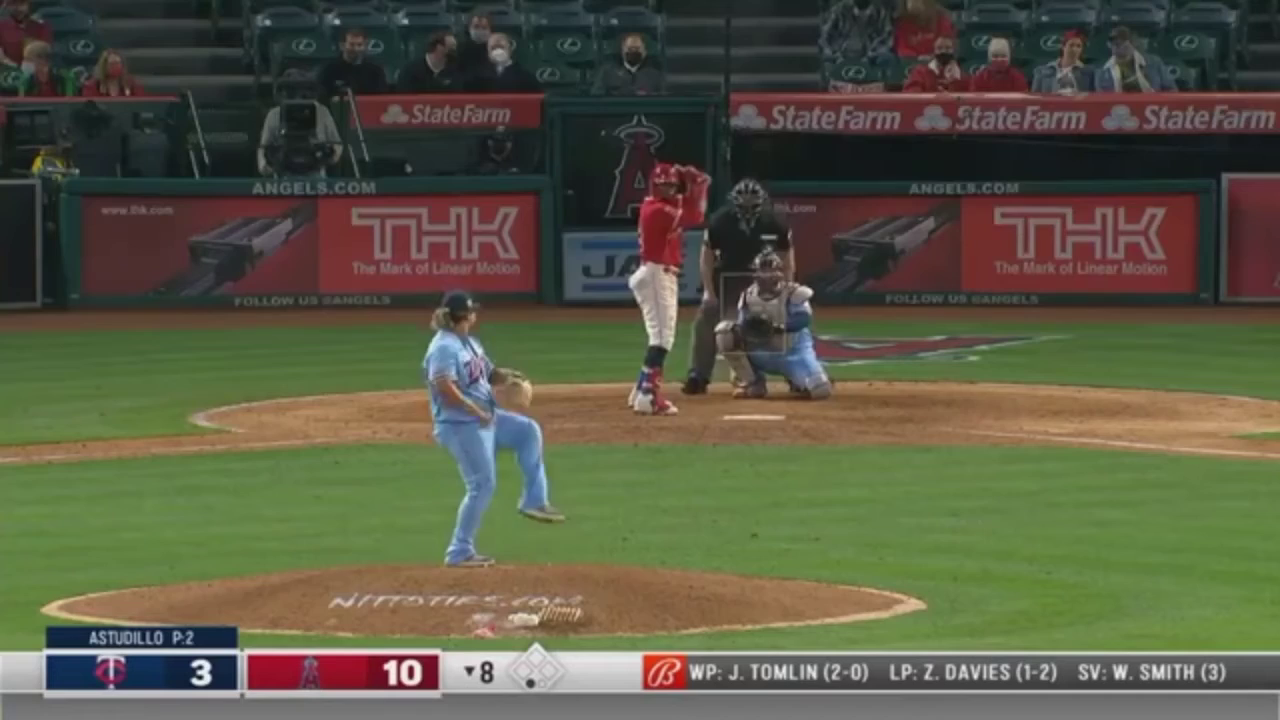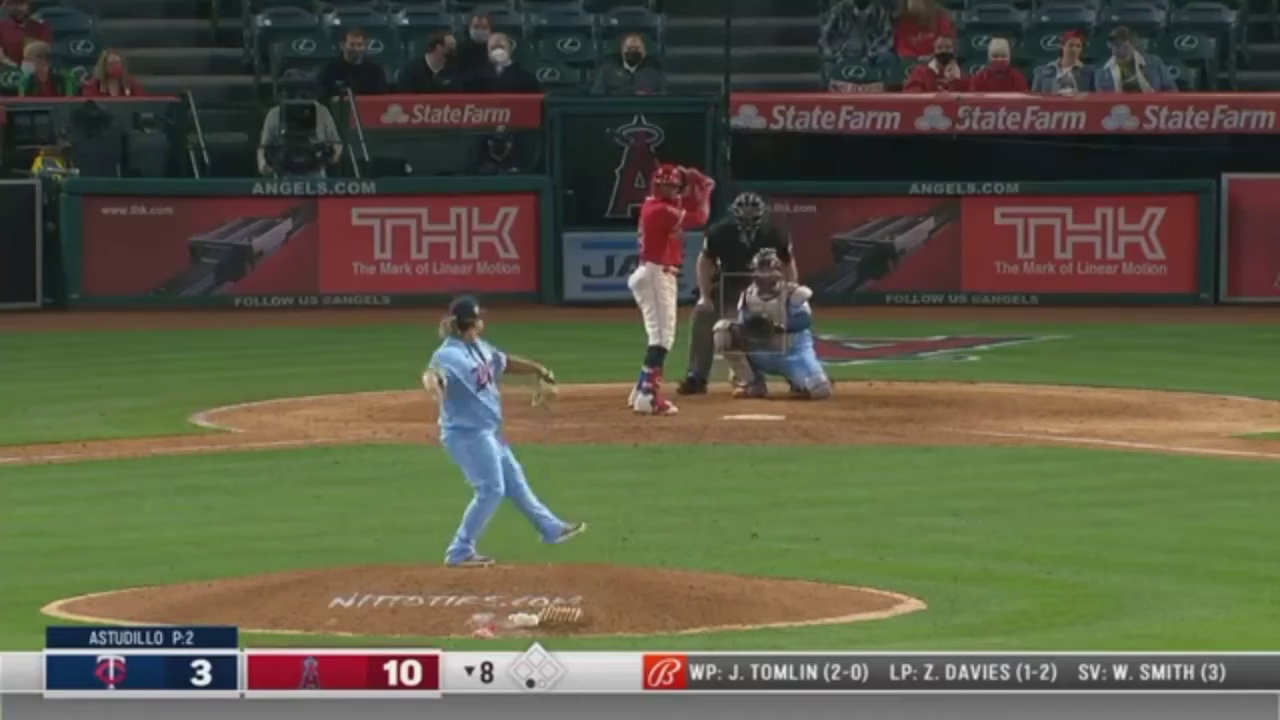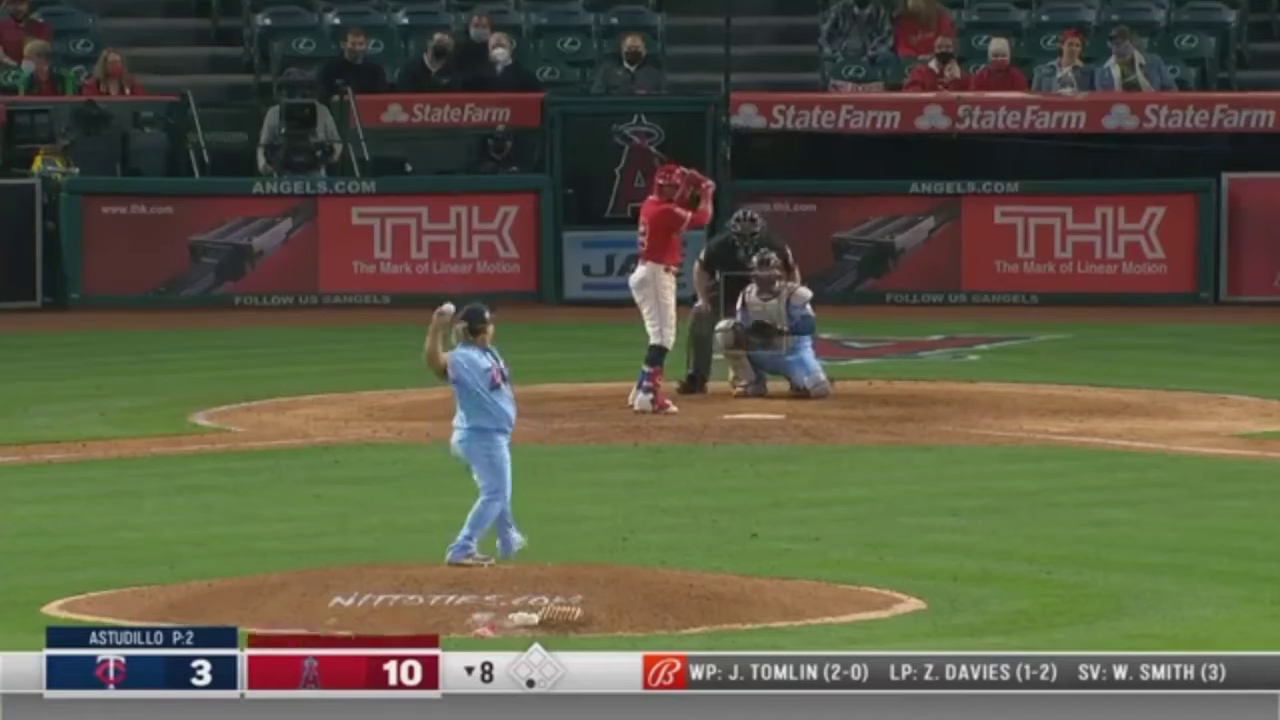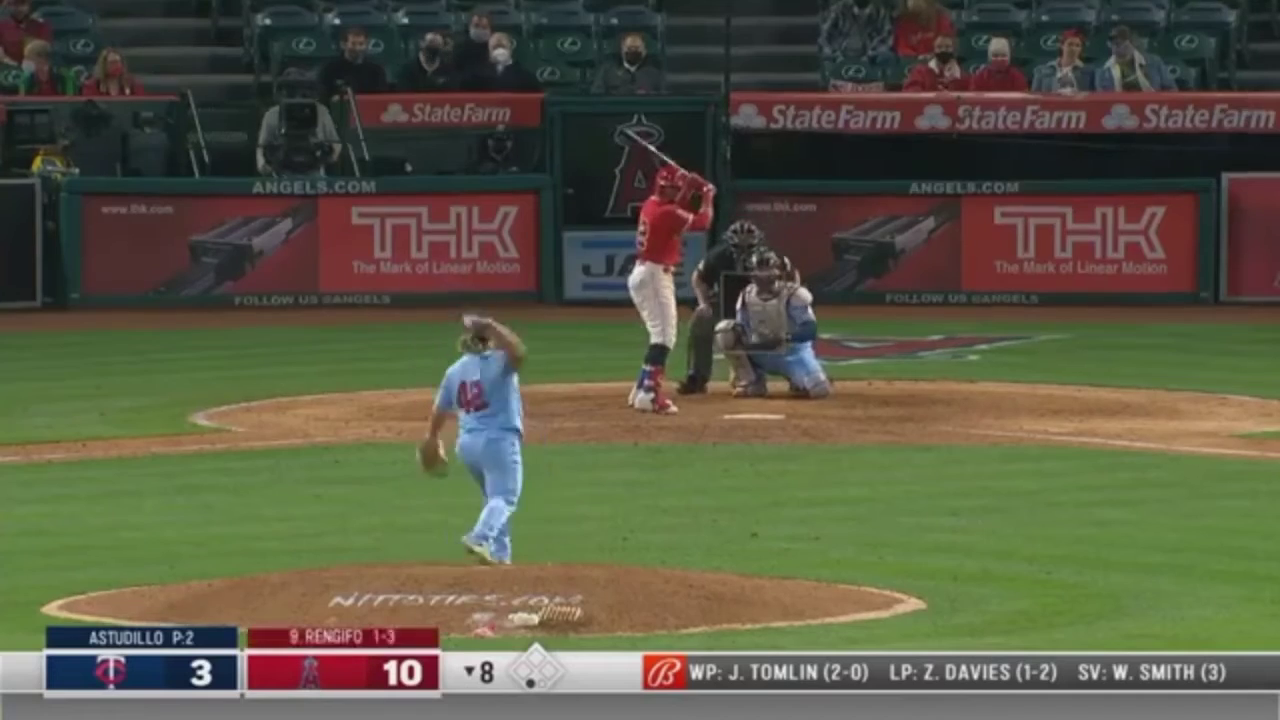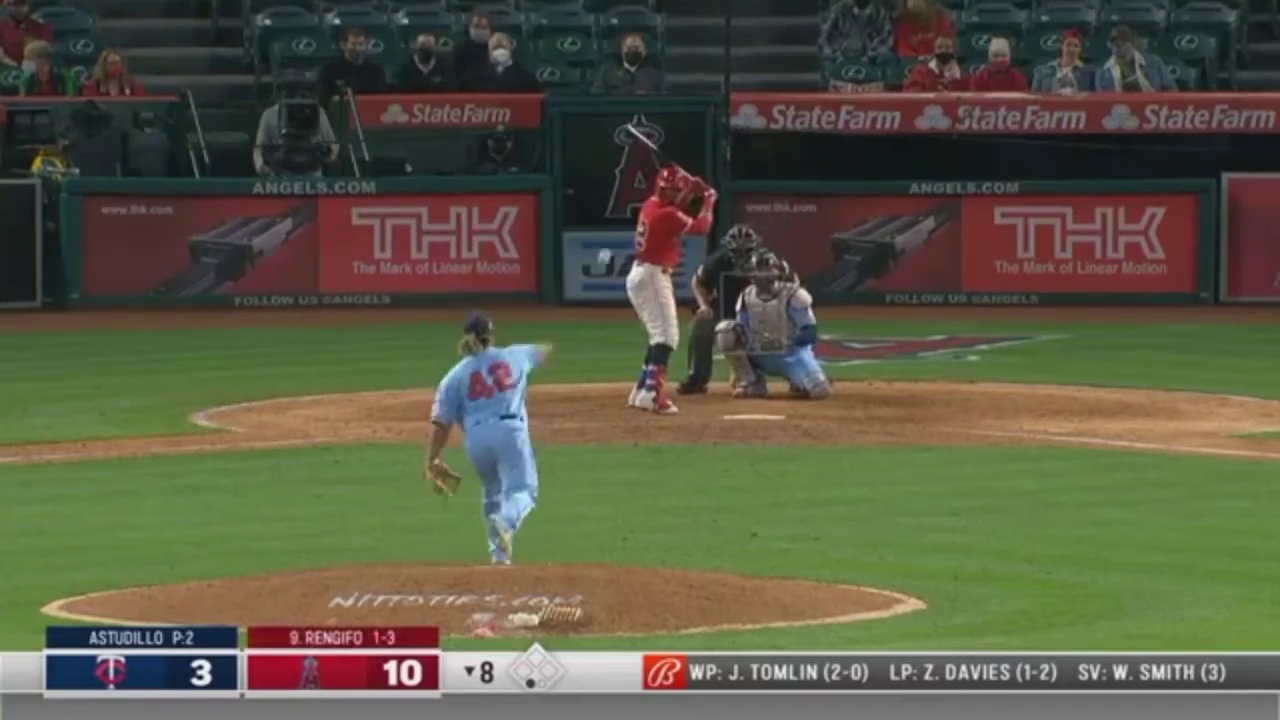
dt=0.2s
person 1, frame 1
left shoulder: (469, 343)
right shoulder: (443, 347)
left elbow: (489, 373)
right elbow: (443, 388)
left wrist: (509, 377)
right wrist: (476, 410)
left hip: (482, 421)
right hip: (461, 428)
left knee: (528, 431)
right knee: (481, 487)
left ankle: (534, 502)
right ankle: (458, 553)
person 1, frame 2
left shoulder: (479, 347)
right shoulder: (450, 355)
left elbow: (507, 362)
right elbow: (433, 375)
left wrist: (542, 372)
right wrist: (431, 380)
left hip: (485, 433)
right hip: (468, 435)
left knee: (514, 479)
right knee: (491, 492)
left ankle: (552, 530)
right ankle: (459, 553)
person 1, frame 3
left shoulder: (488, 352)
right shoulder: (462, 359)
right elbow: (434, 361)
right wrist: (437, 327)
left hip: (478, 437)
right hip: (484, 438)
left knee: (494, 492)
right knee: (495, 494)
left ankle: (508, 543)
right ankle: (460, 551)
person 1, frame 4
left shoulder: (456, 372)
right shoulder: (496, 362)
left elbow: (439, 412)
right elbow: (516, 353)
left wrist: (432, 440)
right wrist: (491, 325)
left hip: (468, 444)
right hip: (499, 441)
left knee: (495, 495)
right knee: (504, 498)
left ankle: (500, 552)
right ankle: (479, 539)
person 1, frame 5
left shoulder: (454, 376)
right shoulder: (513, 355)
left elbow: (441, 423)
right elbow: (543, 351)
left wrist: (431, 460)
right wrist: (542, 351)
left hip: (476, 439)
right hip: (510, 432)
left knee: (492, 494)
right knee: (523, 493)
left ankle: (500, 553)
right ankle: (504, 522)
person 2, frame 1
left shoulder: (667, 204)
right shoulder: (657, 210)
left elbow: (688, 209)
right elbow: (695, 217)
left wrist: (694, 184)
right wrist: (702, 186)
left hip: (663, 276)
right hip: (657, 276)
left knee: (661, 336)
right knee: (662, 337)
left ankle: (642, 392)
right ankle: (648, 397)
person 2, frame 2
left shoulder: (654, 205)
right shoulder: (660, 210)
left elbow: (685, 208)
right elbow: (697, 218)
left wrist: (693, 186)
right wrist: (705, 190)
left hip: (660, 275)
right hip: (656, 276)
left knee: (660, 336)
right knee: (662, 337)
left ankle: (641, 391)
right ankle: (648, 397)
person 2, frame 3
left shoulder: (651, 204)
right shoulder: (665, 211)
left elbow: (678, 206)
right elbow: (701, 219)
left wrist: (689, 186)
right wrist: (707, 191)
left hip: (650, 274)
right hip: (656, 276)
left knee: (660, 335)
right knee: (663, 336)
left ankle: (642, 390)
right ankle: (648, 396)
person 2, frame 4
left shoulder: (651, 204)
right shoulder: (667, 212)
left elbow: (679, 206)
right elbow: (702, 222)
left wrist: (691, 188)
right wrist: (708, 195)
left hip: (646, 273)
right hip: (654, 276)
left knee: (660, 335)
right knee: (665, 336)
left ankle: (641, 390)
right ankle: (650, 395)
person 2, frame 5
left shoulder: (651, 205)
right shoulder: (666, 214)
left elbow: (678, 207)
right elbow: (701, 226)
left wrist: (692, 191)
right wrist: (709, 200)
left hip: (643, 274)
right hip: (652, 276)
left knee: (659, 336)
right knee: (667, 336)
left ankle: (642, 390)
right ankle: (651, 394)
person 3, frame 1
left shoulder: (774, 222)
right shoulder: (719, 220)
left elbow: (787, 256)
right elbow: (706, 255)
right wrist: (708, 291)
right hip: (726, 278)
right knee: (706, 320)
right ankle: (698, 378)
person 3, frame 2
left shoulder: (775, 233)
right shoulder: (720, 231)
left elbow: (789, 265)
right elbow: (704, 261)
right wrist: (704, 296)
right hip: (726, 283)
right knee: (702, 317)
right ankle: (696, 378)
person 3, frame 3
left shoulder: (773, 246)
right shoulder: (718, 245)
left elbow: (793, 270)
right elbow: (700, 268)
right wrist: (702, 299)
right hip: (726, 294)
right knee: (699, 317)
right ankle: (696, 377)
person 3, frame 4
right shoulder: (718, 257)
left elbow: (792, 275)
right elbow: (698, 277)
right wrist: (703, 302)
right hip: (725, 303)
right knee: (700, 321)
right ankle: (697, 378)
person 3, frame 5
left shoulder: (767, 262)
right shoulder: (717, 262)
left elbow: (789, 280)
right elbow: (697, 282)
left wrist: (780, 306)
right wrist: (704, 305)
left hip: (757, 308)
right hip: (725, 306)
right knee: (702, 325)
right ankle: (697, 378)
person 4, frame 1
left shoulder: (794, 293)
right shoulder: (749, 296)
left elbow: (804, 320)
right elbow: (741, 331)
left wrist: (775, 326)
right wrist: (749, 327)
left hip: (794, 354)
right hip: (761, 354)
left knee: (821, 390)
right knee: (725, 330)
left ankle: (796, 379)
right ankle: (754, 382)
person 4, frame 2
left shoulder: (793, 293)
right shoulder: (748, 296)
left elbow: (804, 321)
right elbow: (741, 330)
left wrist: (775, 326)
right wrist: (749, 328)
left hip: (794, 354)
right hip: (761, 354)
left knee: (820, 390)
right knee: (723, 329)
left ankle: (797, 379)
right ankle: (753, 382)
person 4, frame 3
left shoulder: (793, 294)
right shoulder: (747, 296)
left elbow: (808, 325)
right elbow: (740, 331)
left wrist: (779, 329)
right wrist: (750, 331)
left hip: (793, 354)
right hip: (761, 354)
left knee: (819, 389)
right knee: (725, 328)
left ankle: (796, 378)
right ankle: (753, 382)
person 4, frame 4
left shoulder: (794, 295)
right shoulder: (747, 296)
left elbow: (810, 330)
right elbow: (740, 330)
left wrist: (781, 337)
right wrist: (751, 339)
left hip: (793, 354)
right hip: (761, 355)
left knee: (819, 389)
right knee: (725, 329)
left ankle: (797, 378)
right ankle: (753, 381)
person 4, frame 5
left shoulder: (793, 296)
right shoulder: (747, 297)
left elbow: (811, 334)
right elbow: (740, 332)
left wrist: (784, 342)
right wrist: (750, 344)
left hip: (792, 355)
right hip: (760, 356)
left knee: (819, 390)
right knee: (725, 329)
left ankle: (797, 380)
right ankle: (753, 382)
